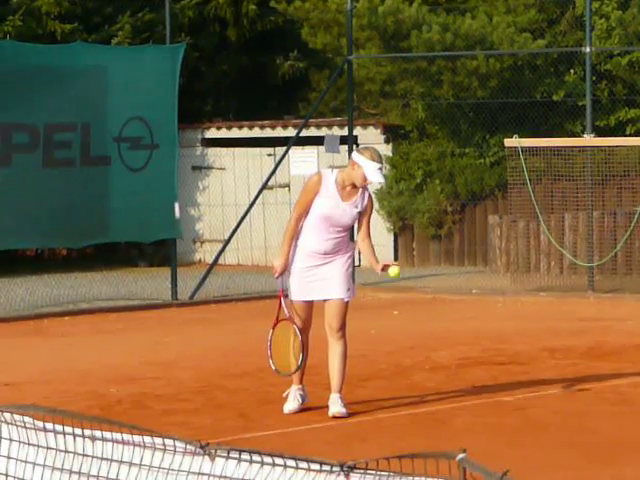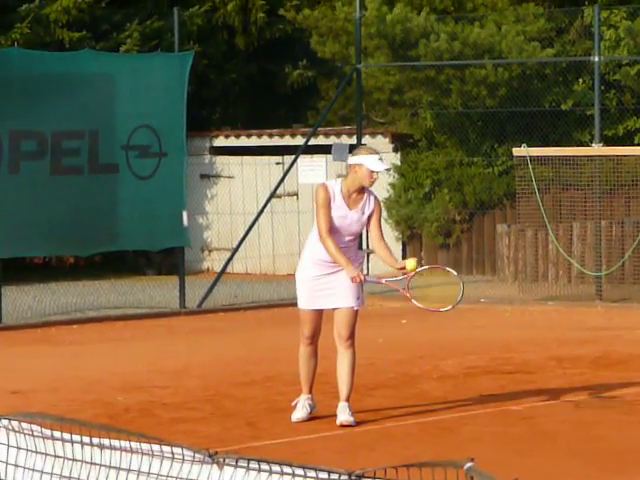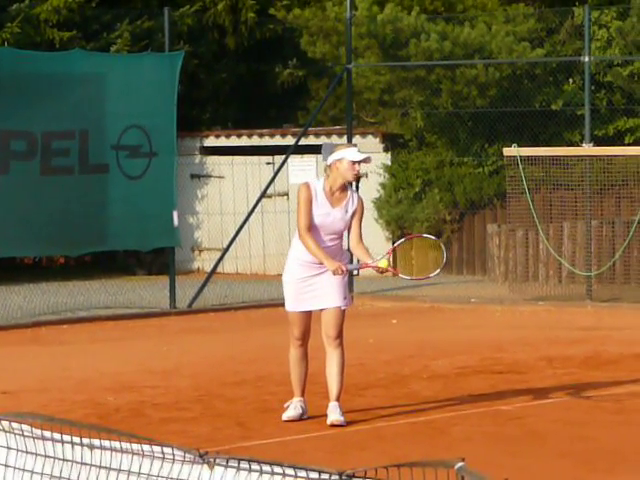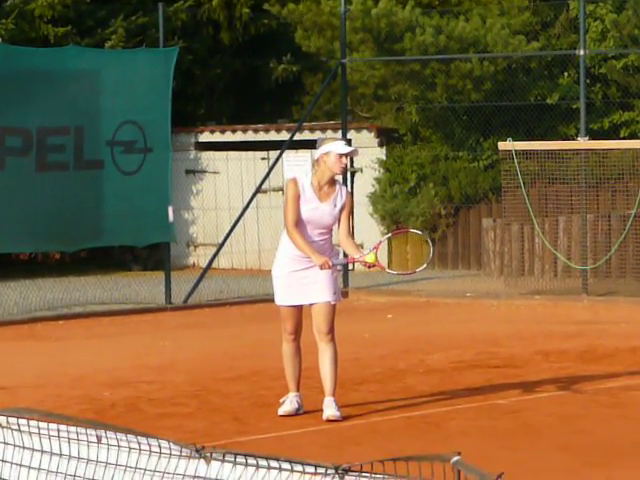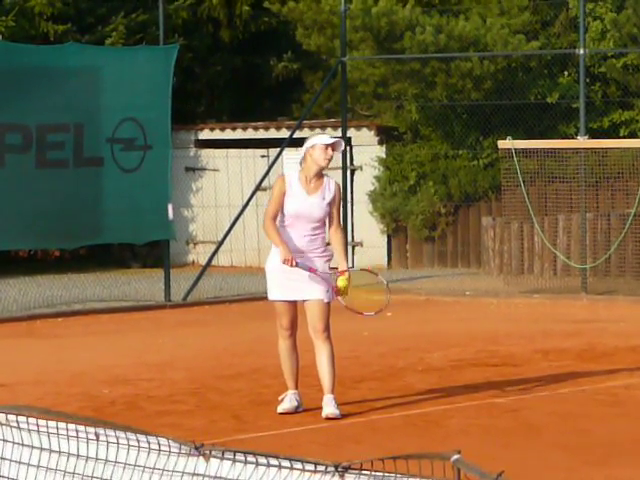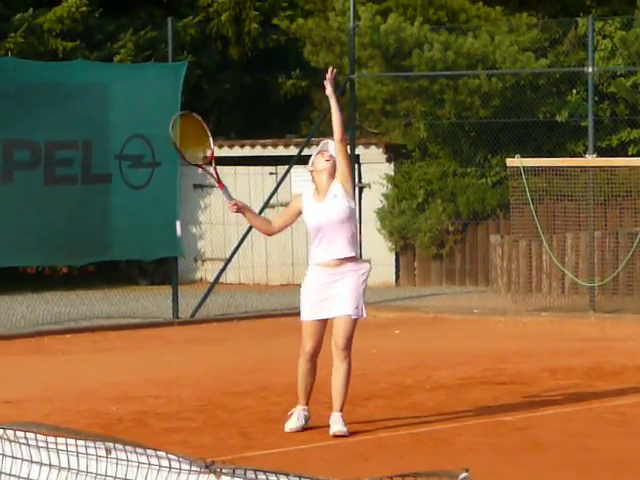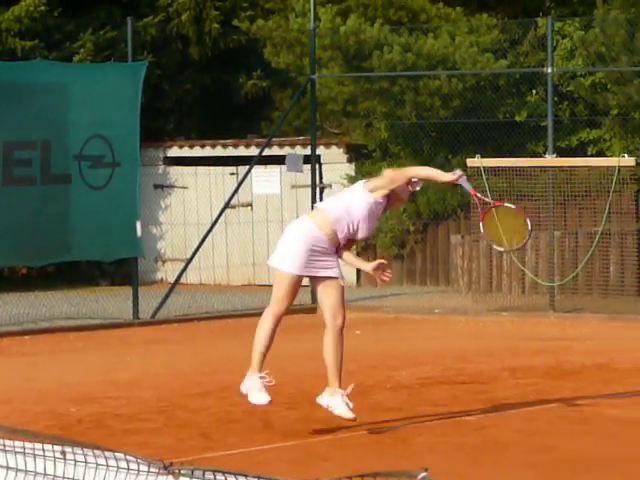
dt=0.7s
person 1, frame 1
left shoulder: (366, 199)
right shoulder: (319, 180)
left elbow: (363, 239)
right elbow: (296, 218)
left wrist: (376, 265)
right wrist: (283, 256)
left hip: (337, 262)
right hip: (304, 259)
left knee: (336, 331)
right knee: (300, 329)
left ankle: (336, 396)
right ankle: (297, 390)
person 1, frame 2
left shoulder: (373, 203)
right shoulder: (326, 190)
left elbow: (377, 242)
right elbow: (325, 235)
left wrist: (398, 265)
right wrist: (348, 266)
left hip: (348, 271)
right hip: (314, 268)
left knee: (345, 339)
right knee: (308, 338)
left ankle: (344, 405)
right ankle: (306, 399)
person 1, frame 3
left shoulder: (356, 202)
right shoulder: (308, 190)
left elbow: (355, 242)
right elbow: (304, 232)
left wrist: (374, 262)
right wrist: (327, 260)
left hip: (333, 273)
right hip: (300, 269)
left knee: (334, 340)
right knee: (298, 340)
left ankle: (334, 405)
right ankle: (298, 401)
person 1, frame 4
left shoulder: (344, 195)
right shoulder: (296, 185)
left elbow: (344, 235)
right elbow: (291, 227)
left wrist: (361, 256)
right wrist: (314, 255)
left hip: (322, 269)
right hip: (289, 266)
left knee: (325, 335)
right knee: (290, 335)
left ankle: (330, 401)
right ankle: (293, 396)
person 1, frame 5
left shoulder: (333, 188)
right shoulder: (284, 182)
left elbow: (335, 228)
right elbow: (269, 221)
left wrist: (343, 266)
right wrist: (284, 249)
left hip: (316, 265)
right hip: (283, 264)
left knee: (321, 333)
right knee: (286, 331)
left ankle: (329, 398)
right ankle: (292, 394)
person 1, frame 6
left shoulder: (343, 185)
right shoulder: (303, 201)
left elbow: (340, 138)
right elbow: (269, 227)
left wrist: (331, 95)
right wrist: (245, 209)
left hip: (348, 275)
right hip: (317, 278)
left knee: (341, 348)
right knee: (309, 350)
left ankle: (337, 416)
right ankle: (302, 409)
person 1, frame 7
left shoulder: (377, 212)
right shoulder: (375, 187)
left elbow: (341, 250)
right elbow: (410, 171)
left wrist: (367, 265)
right wrist: (443, 176)
left hip: (326, 249)
right hip: (305, 237)
left knee: (336, 319)
right knee: (278, 308)
left ankle: (333, 392)
right ankle: (253, 376)
